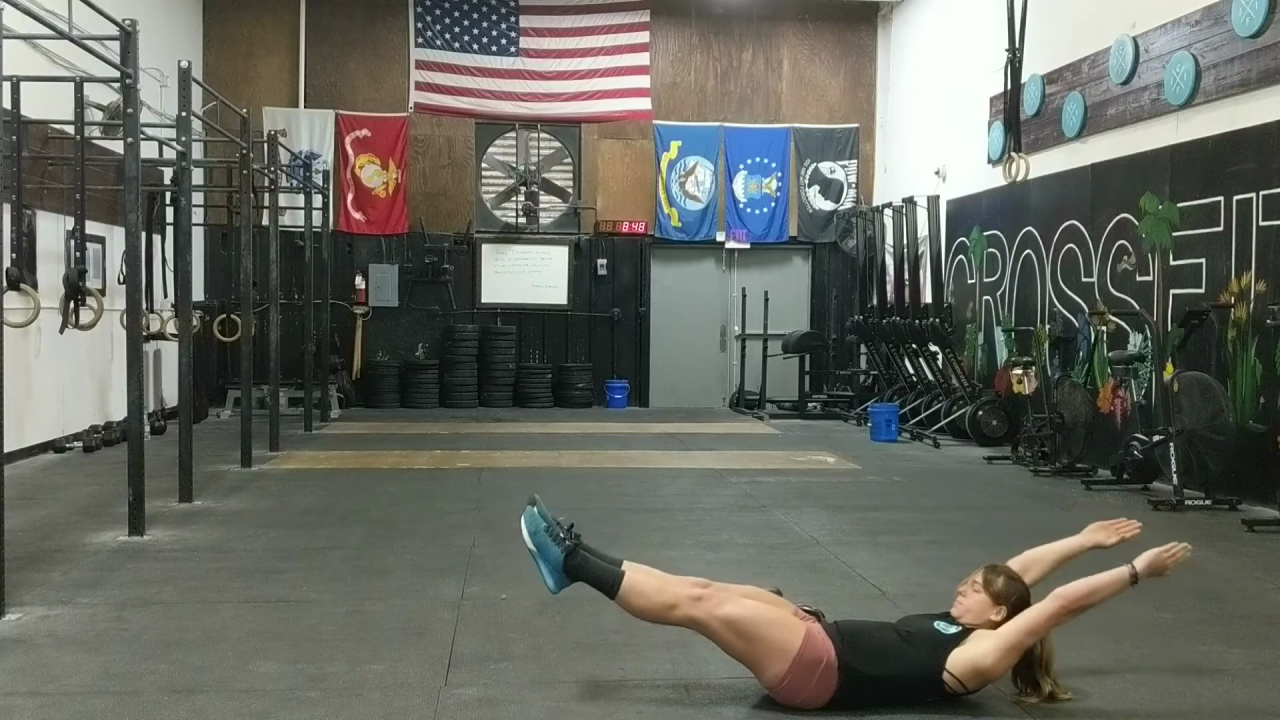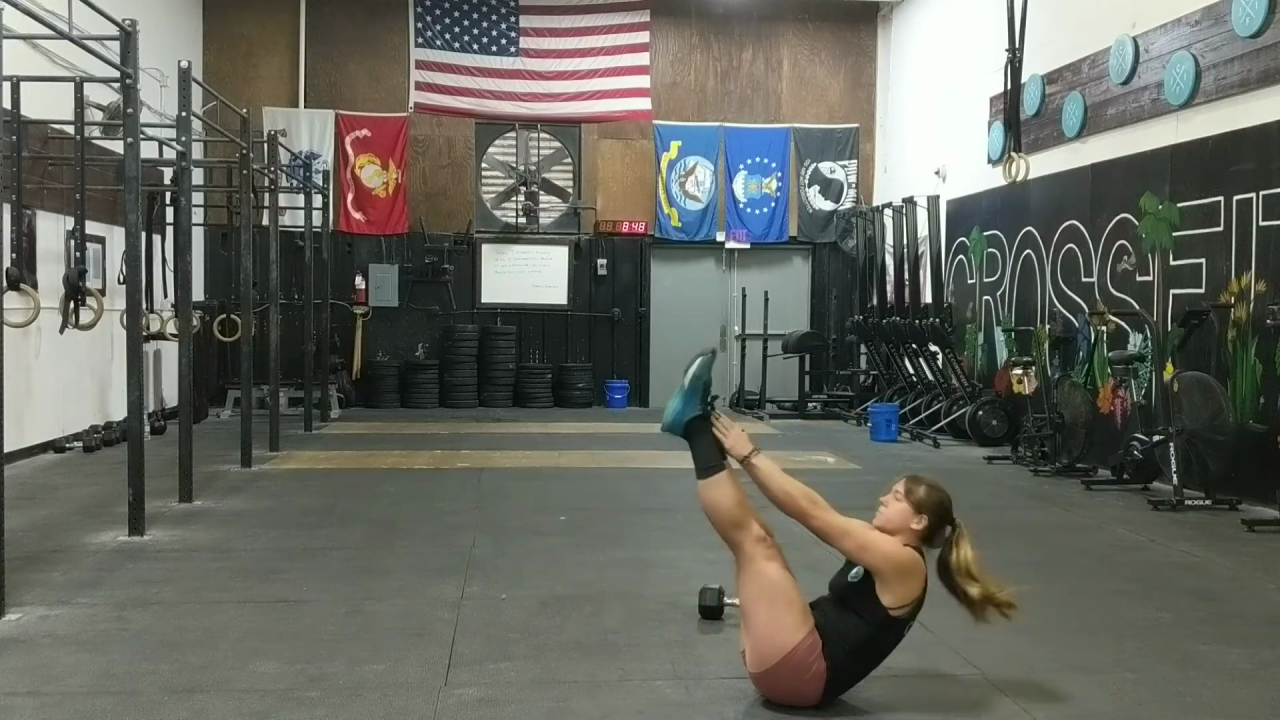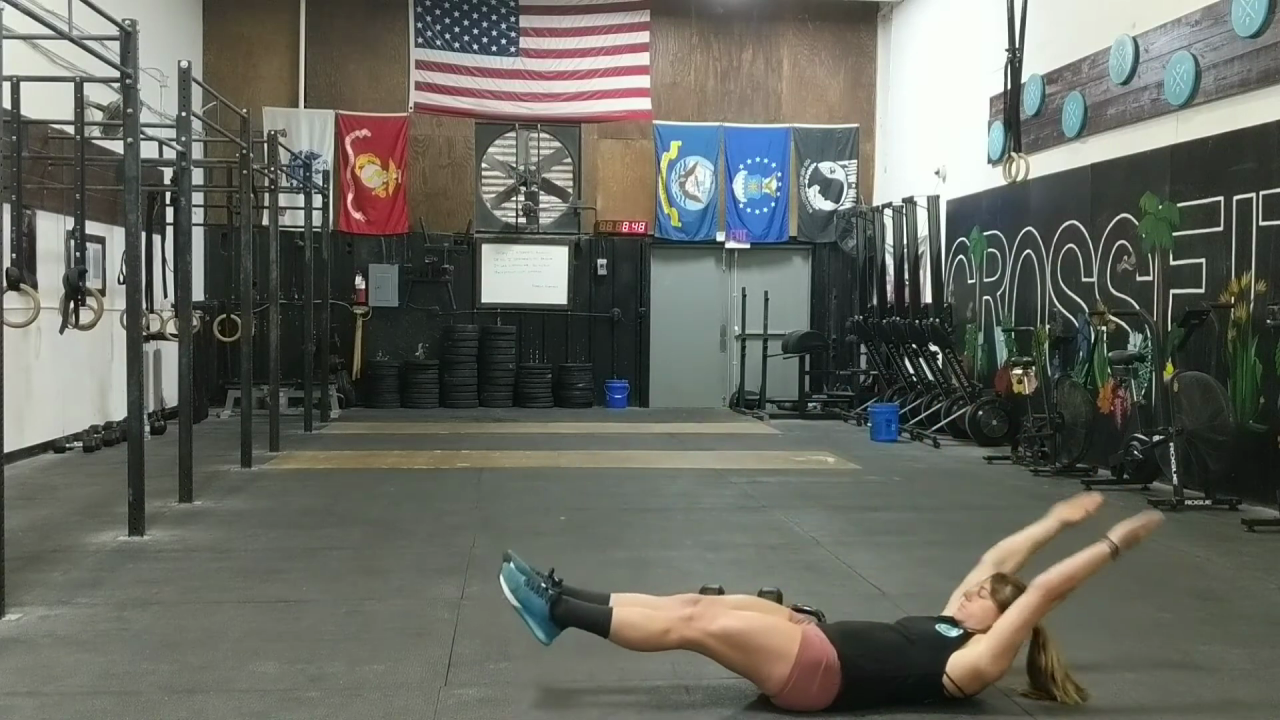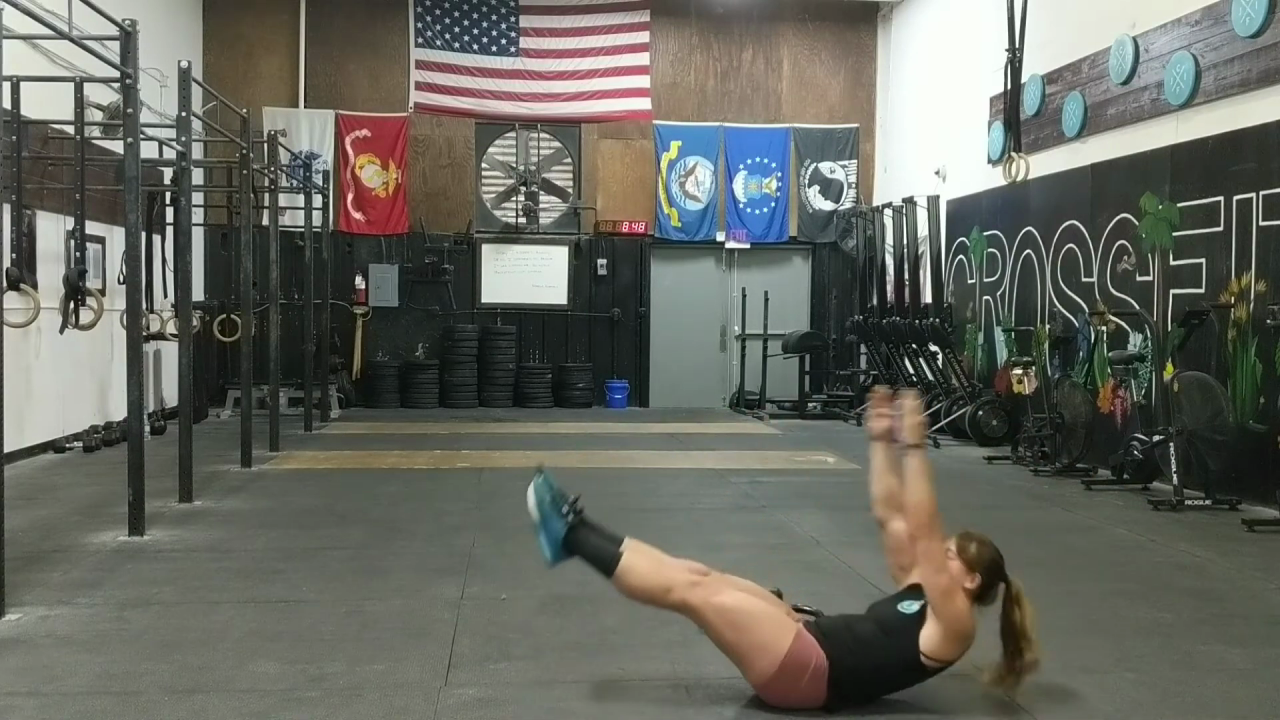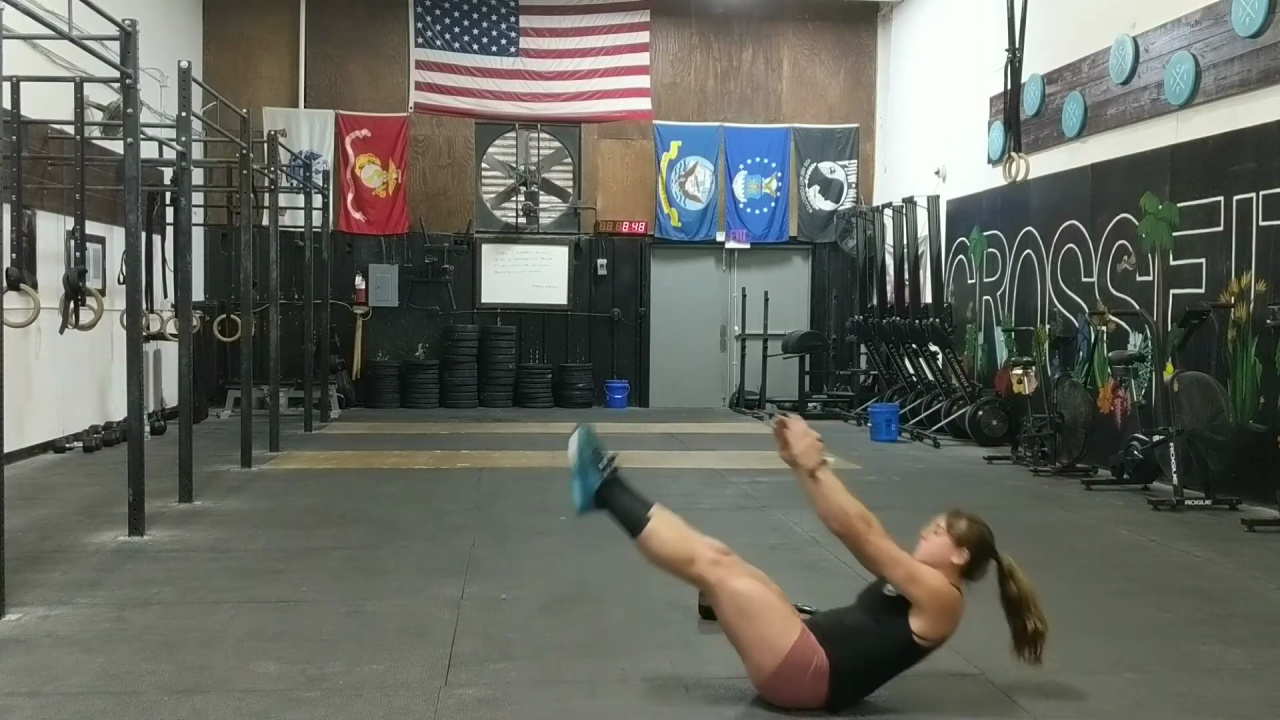
dt=1s
person 1, frame 1
left shoulder: (985, 655)
right shoulder: (960, 628)
left elbow: (1062, 603)
right elbow: (1018, 570)
left wrist: (1138, 571)
right wrist: (1086, 540)
left hip: (819, 670)
right hip: (820, 640)
left knee: (694, 601)
right knee: (698, 588)
left ankle: (573, 562)
right ankle: (576, 559)
person 1, frame 2
left shoulder: (903, 563)
right shoulder: (877, 549)
left elbow: (815, 512)
right elbow: (811, 512)
left wrist: (749, 456)
right wrist: (751, 457)
left hip: (797, 673)
right hip: (786, 663)
left knee: (751, 536)
right knee: (752, 534)
left ankle: (698, 425)
person 1, frame 3
left shoulder: (978, 663)
right shoulder: (954, 626)
left elbow: (1037, 595)
right elbow: (993, 568)
left wrist: (1110, 547)
right wrist: (1055, 521)
left hip: (821, 669)
right hip: (826, 646)
left knee: (696, 623)
right knee: (692, 604)
left ankle: (561, 611)
right ankle: (567, 600)
person 1, frame 4
left shoulder: (953, 625)
right shoulder: (919, 590)
left elbow: (919, 535)
right elbow: (890, 515)
left wrist: (911, 446)
right wrist: (882, 440)
left hip: (807, 673)
right hip: (804, 644)
left knee: (689, 588)
right knee: (695, 574)
left ankle: (574, 532)
right ankle: (576, 532)
person 1, frame 5
left shoulder: (939, 597)
right shoulder: (910, 580)
left elbow: (866, 532)
right elbow: (848, 530)
left wrist: (815, 467)
right wrist: (801, 463)
left hip: (811, 677)
right hip: (804, 653)
left knee: (711, 564)
right knee: (715, 557)
left ankle: (607, 490)
right ankle: (606, 486)
